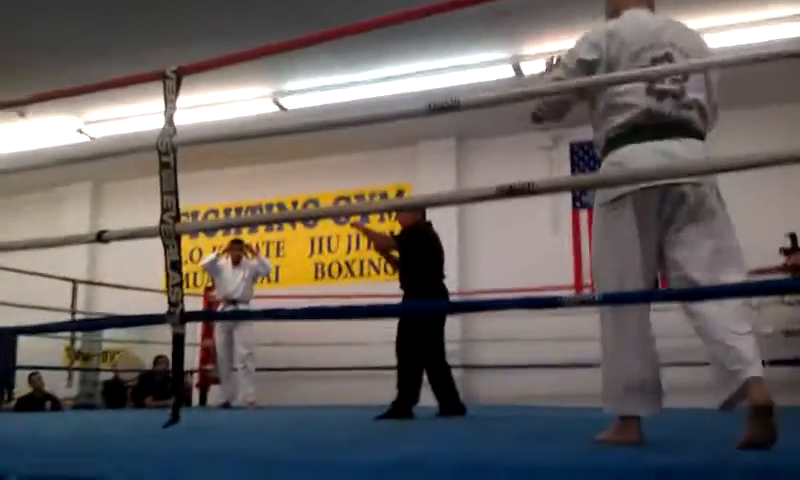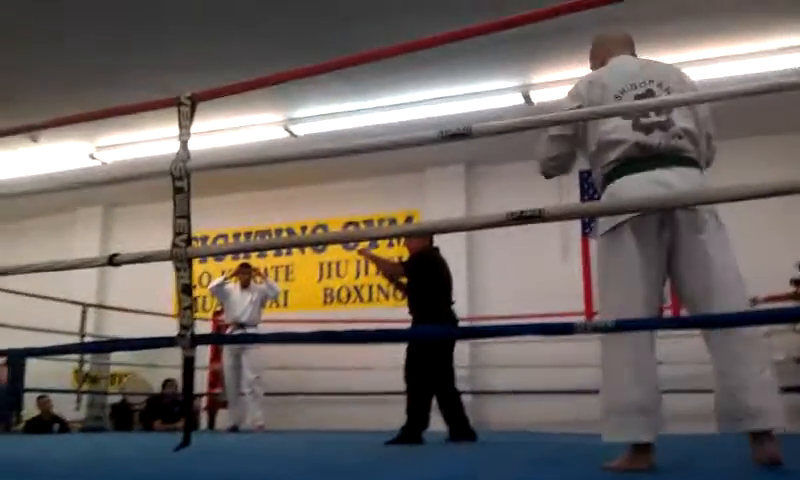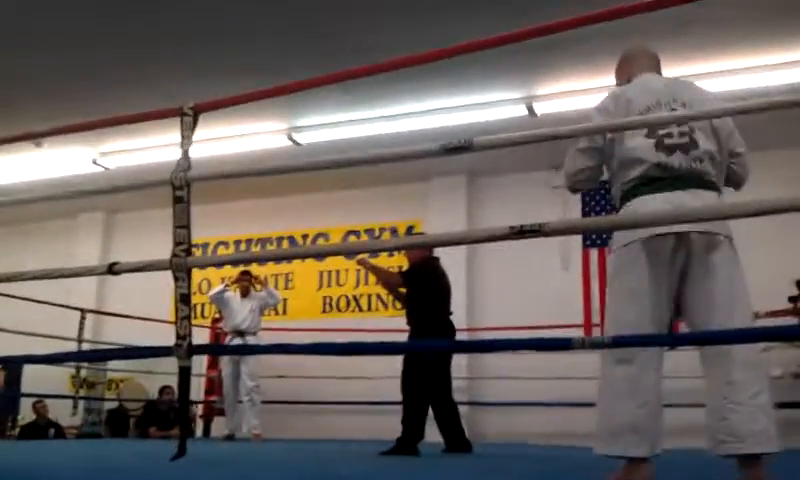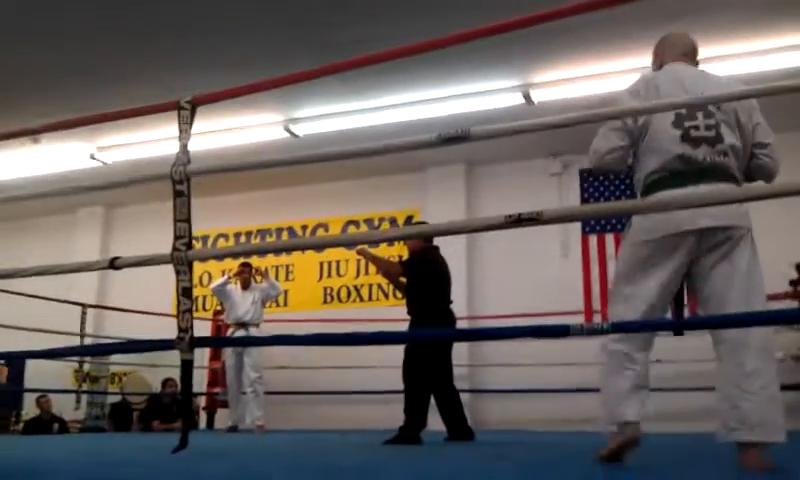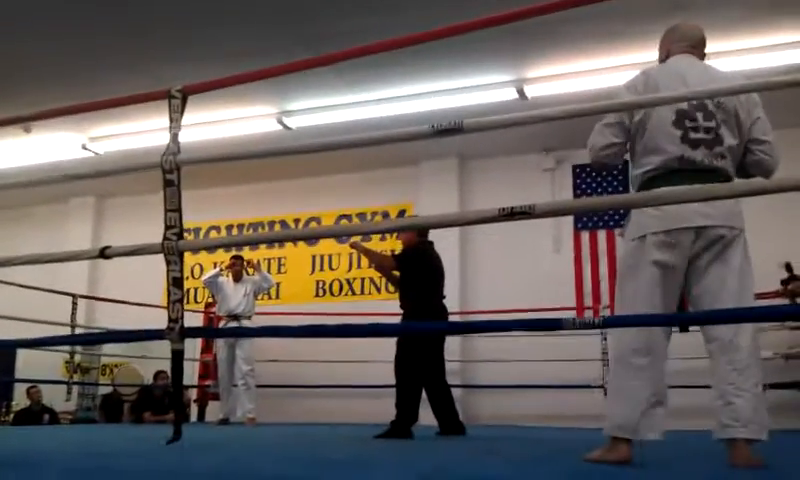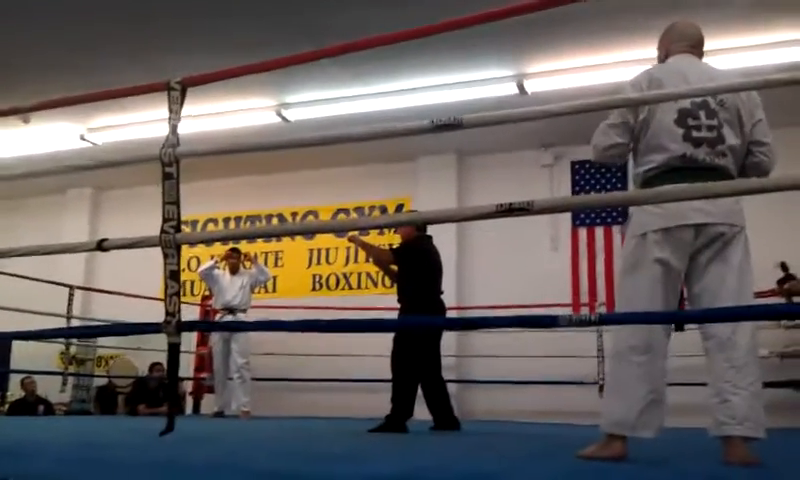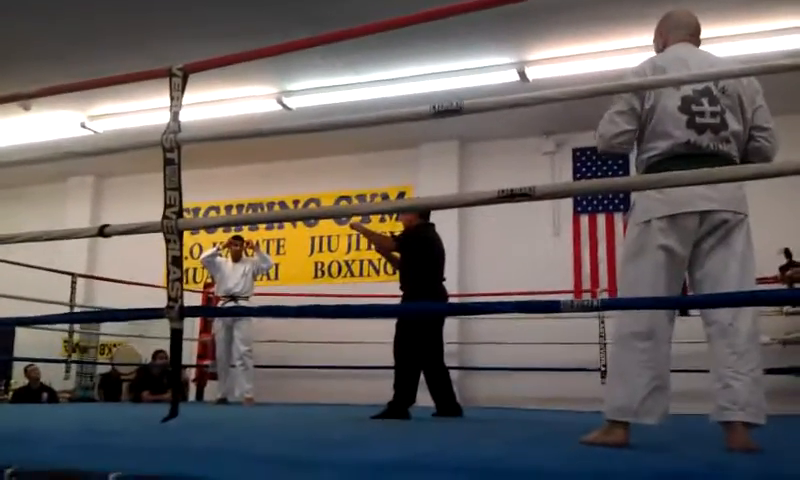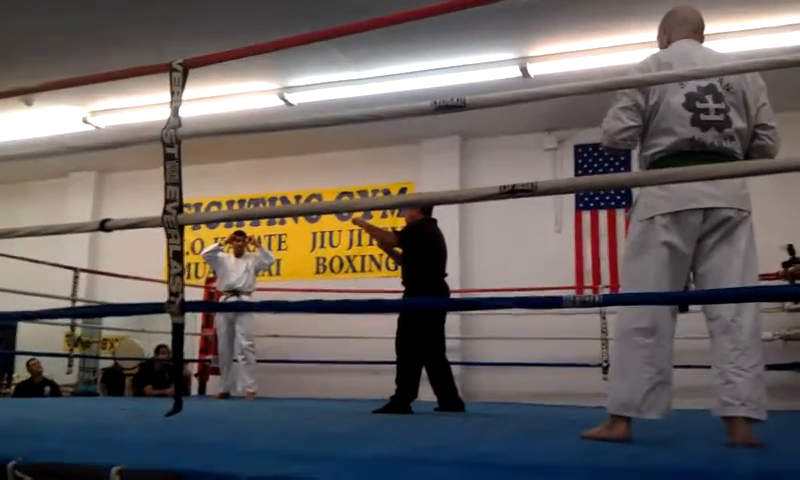
dt=0.3s
person 1, frame 1
left shoulder: (603, 38)
right shoulder: (692, 38)
left elbow: (546, 105)
right elbow: (708, 112)
left wrist: (553, 75)
left hip: (631, 166)
right hip: (690, 159)
left knee: (624, 296)
right knee: (711, 282)
left ankle: (628, 418)
right ankle: (752, 383)
person 1, frame 2
left shoulder: (589, 87)
right shoulder: (677, 77)
left elbow: (550, 161)
right elbow: (707, 150)
left wrist: (583, 144)
left hip: (628, 197)
right hip: (688, 190)
left knee: (629, 321)
right knee: (726, 310)
left ankle: (639, 445)
right ankle: (762, 434)
person 1, frame 3
left shoulder: (614, 102)
right shoulder: (704, 98)
left elbow: (577, 176)
right elbow: (739, 171)
left wrist: (615, 165)
left hip: (645, 218)
right hip: (704, 215)
left knee: (632, 340)
right knee: (729, 335)
person 1, frame 4
left shoulder: (643, 89)
right shoulder: (734, 90)
left elbow: (604, 156)
right elbow: (767, 164)
left hip: (665, 212)
right hip: (725, 211)
left knee: (630, 319)
right knee: (742, 327)
left ankle: (624, 423)
right ankle: (752, 445)
person 1, frame 5
left shoulder: (643, 83)
right shoulder: (736, 88)
left elbow: (602, 151)
right elbow: (764, 160)
left hip: (660, 212)
right hip: (719, 211)
left knee: (639, 327)
right knee: (732, 328)
left ankle: (622, 438)
right ankle: (741, 441)
person 1, frame 6
left shoulder: (645, 83)
right shoulder: (739, 88)
left elbow: (605, 149)
right elbow: (762, 161)
left hip: (662, 209)
right hip: (721, 210)
left knee: (639, 323)
right knee: (730, 325)
left ankle: (617, 436)
right ankle: (736, 439)
person 1, frame 7
left shoulder: (647, 71)
right shoulder: (739, 76)
left elbow: (611, 139)
right elbow: (764, 146)
left hip: (666, 197)
right hip: (724, 197)
left knee: (643, 310)
right knee: (732, 310)
left ankle: (619, 423)
right ankle: (738, 425)
person 1, frame 8
left shoulder: (650, 68)
right shoulder: (743, 72)
left elbow: (616, 135)
right elbow: (767, 144)
left hip: (669, 193)
right hip: (728, 193)
left knee: (645, 306)
right knee: (735, 307)
left ankle: (621, 418)
right ankle: (740, 420)
person 2, frame 1
left shoulder: (418, 232)
right shoulder: (423, 236)
left elbow: (389, 243)
right elbow: (408, 268)
left wrist: (362, 228)
right wrist: (386, 255)
left hip: (423, 302)
right hip: (429, 302)
left knee: (410, 353)
right knee: (432, 356)
left ankle: (403, 406)
right ankle: (451, 404)
person 2, frame 2
left shoulder: (426, 258)
right shoulder: (431, 261)
left elbow: (397, 269)
right elbow: (417, 293)
left wrist: (370, 256)
right wrist: (394, 282)
left hip: (431, 326)
right hip: (439, 327)
left knee: (419, 379)
right knee: (441, 381)
left ankle: (412, 431)
right ankle: (461, 430)
person 2, frame 3
left shoulder: (425, 268)
right shoulder: (431, 271)
left elbow: (396, 279)
right elbow: (416, 303)
left wrist: (368, 265)
right wrist: (393, 291)
left hip: (429, 338)
right hip: (436, 338)
left knee: (416, 389)
right knee: (438, 392)
left ankle: (408, 443)
right ankle: (457, 442)
person 2, frame 4
left shoulder: (424, 257)
right shoulder: (432, 259)
left elbow: (396, 268)
right elbow: (416, 291)
left wrist: (368, 254)
right wrist: (393, 279)
left hip: (429, 326)
right hip: (438, 325)
left knee: (417, 378)
right knee: (440, 380)
left ankle: (411, 431)
right ankle: (459, 430)
person 2, frame 5
left shoulder: (418, 253)
right shoulder: (426, 255)
left elbow: (388, 262)
right elbow: (409, 286)
left wrist: (361, 248)
right wrist: (386, 274)
left hip: (421, 322)
right hip: (430, 321)
left knee: (408, 373)
right knee: (432, 376)
left ankle: (402, 426)
right ankle: (451, 425)
person 2, frame 6
left shoulder: (416, 247)
right shoulder: (424, 249)
left elbow: (387, 255)
right elbow: (408, 279)
left wrist: (359, 242)
right wrist: (384, 268)
left hip: (418, 315)
right hip: (429, 314)
left knee: (405, 367)
right knee: (428, 369)
left ankle: (397, 420)
right ankle: (445, 419)
person 2, frame 7
left shoulder: (418, 234)
right shoulder: (428, 236)
left elbow: (388, 243)
right elbow: (410, 266)
left wrist: (361, 229)
right wrist: (386, 255)
left hip: (420, 302)
right hip: (431, 302)
left knee: (407, 353)
right knee: (430, 356)
left ankle: (399, 406)
right ankle: (448, 406)
person 2, frame 8
left shoulder: (420, 229)
right shoulder: (430, 232)
left elbow: (391, 238)
right elbow: (412, 262)
left wrist: (364, 224)
right wrist: (389, 250)
left hip: (422, 297)
right hip: (433, 297)
left knee: (409, 349)
right knee: (432, 351)
left ankle: (401, 402)
right ankle: (450, 401)
person 3, frame 1
left shoulder: (250, 266)
right shoulder: (221, 266)
left elbow: (267, 269)
right elbow: (205, 264)
left wrist: (254, 254)
right wrist: (221, 252)
right hip: (224, 311)
left knee: (244, 355)
right knee: (223, 357)
left ankle: (248, 397)
right ankle: (228, 396)
person 3, frame 2
left shoulder: (259, 290)
right shoulder: (229, 290)
left elbow: (275, 292)
right elbow: (212, 288)
left wrist: (263, 277)
right wrist: (229, 276)
left hip: (250, 335)
right hip: (232, 335)
left knee: (252, 379)
right knee: (231, 381)
left ankle: (257, 420)
right ankle: (236, 420)
person 3, frame 3
left shoulder: (259, 298)
right shoulder: (229, 298)
left elbow: (276, 300)
right elbow: (212, 296)
left wrist: (263, 285)
right wrist: (230, 284)
left hip: (249, 343)
right hip: (231, 343)
left knee: (250, 387)
right knee: (229, 388)
left ankle: (254, 429)
right ankle: (232, 428)
person 3, frame 4
left shoulder: (260, 290)
right shoulder: (229, 290)
left elbow: (277, 291)
right elbow: (214, 288)
left wrist: (265, 276)
right wrist: (231, 276)
left hip: (252, 335)
right hip: (233, 335)
left knee: (254, 378)
right knee: (233, 380)
left ankle: (258, 421)
right ankle: (235, 420)
person 3, frame 5
left shoulder: (252, 282)
right shoulder: (221, 283)
left elbow: (269, 283)
right elbow: (206, 280)
left wrist: (257, 268)
right wrist: (223, 268)
left hip: (244, 328)
right hip: (225, 327)
left knee: (246, 371)
right knee: (224, 373)
left ankle: (249, 413)
right ankle: (226, 413)
person 3, frame 6
left shoulder: (248, 275)
right shoulder: (217, 275)
left elbow: (265, 276)
right elbow: (202, 271)
left wrist: (253, 261)
right wrist: (219, 260)
left hip: (239, 321)
right hip: (221, 321)
left knee: (241, 364)
right knee: (219, 367)
left ankle: (243, 406)
right ankle: (220, 406)
person 3, frame 7
left shoulder: (251, 263)
right shoulder: (220, 263)
left elbow: (268, 264)
right elbow: (204, 259)
left wrist: (256, 249)
right wrist: (221, 248)
right hip: (223, 308)
left knee: (243, 351)
right knee: (222, 354)
left ankle: (247, 393)
right ankle: (223, 393)
person 3, frame 8
left shoulder: (253, 259)
right shoulder: (222, 258)
left elbow: (270, 260)
right elbow: (206, 254)
left wrist: (258, 245)
right wrist: (223, 243)
right hip: (225, 304)
left knee: (245, 346)
right knee: (224, 348)
left ankle: (249, 388)
right ankle: (225, 387)
